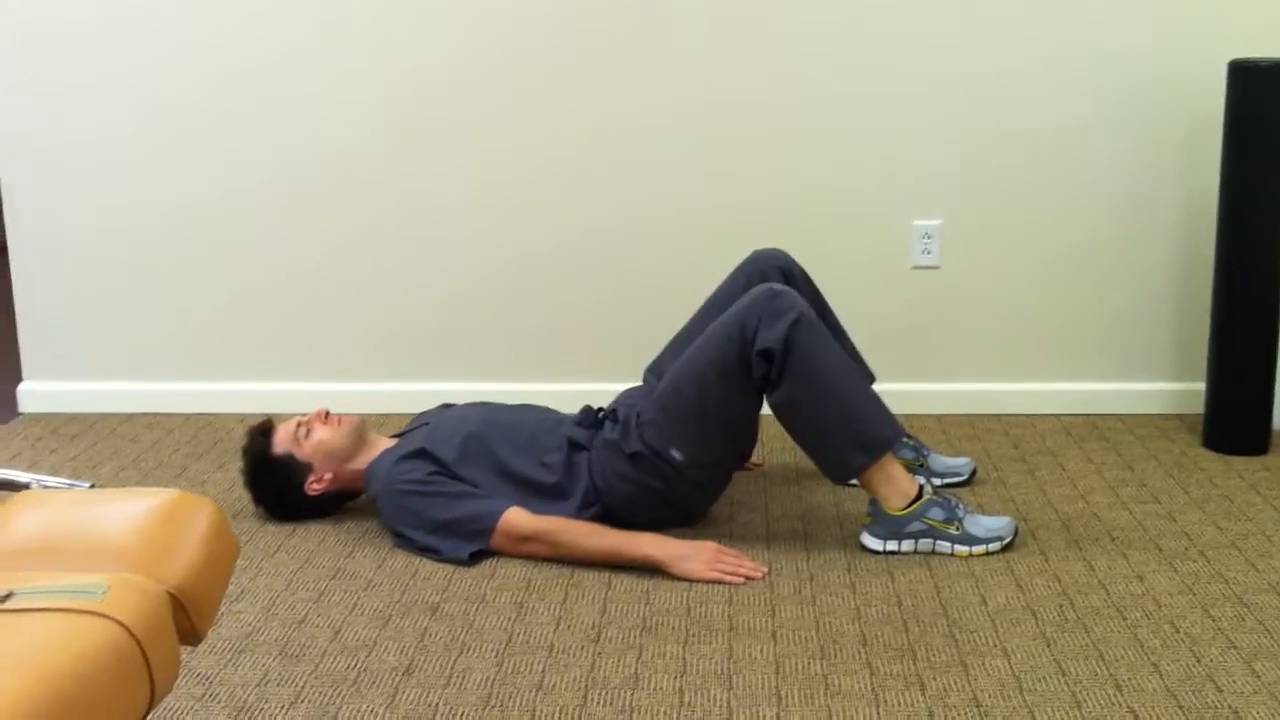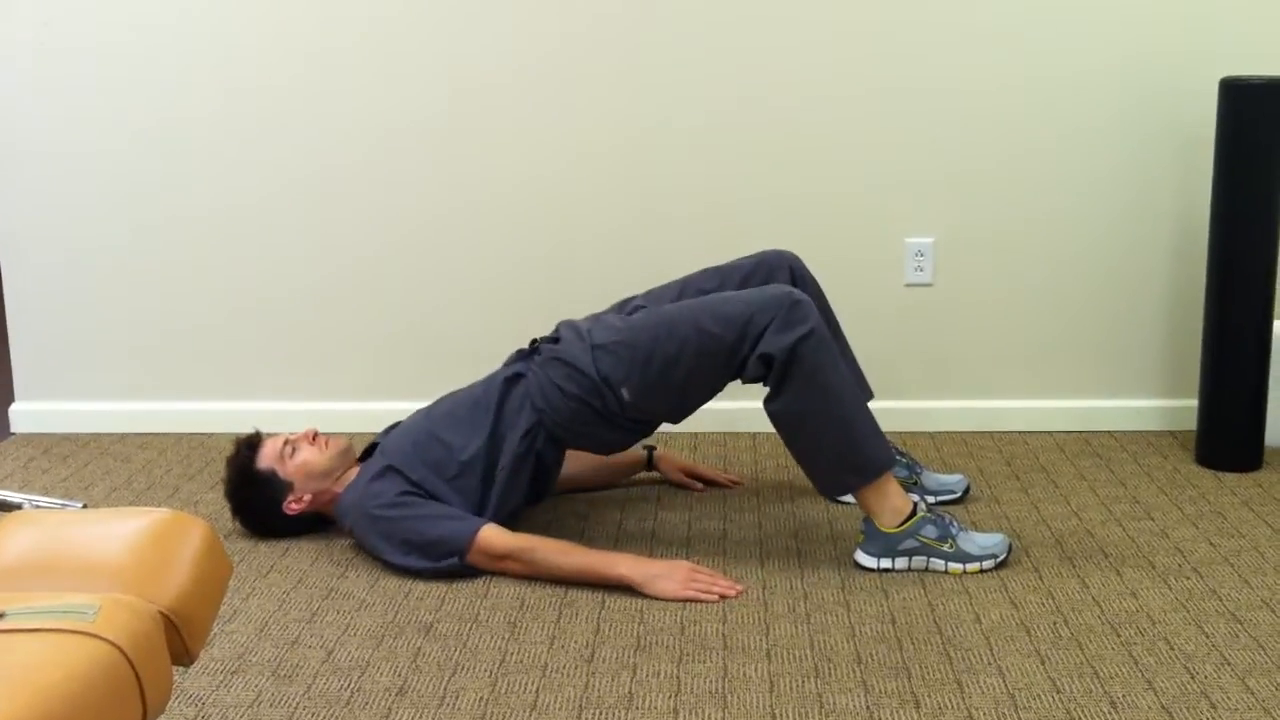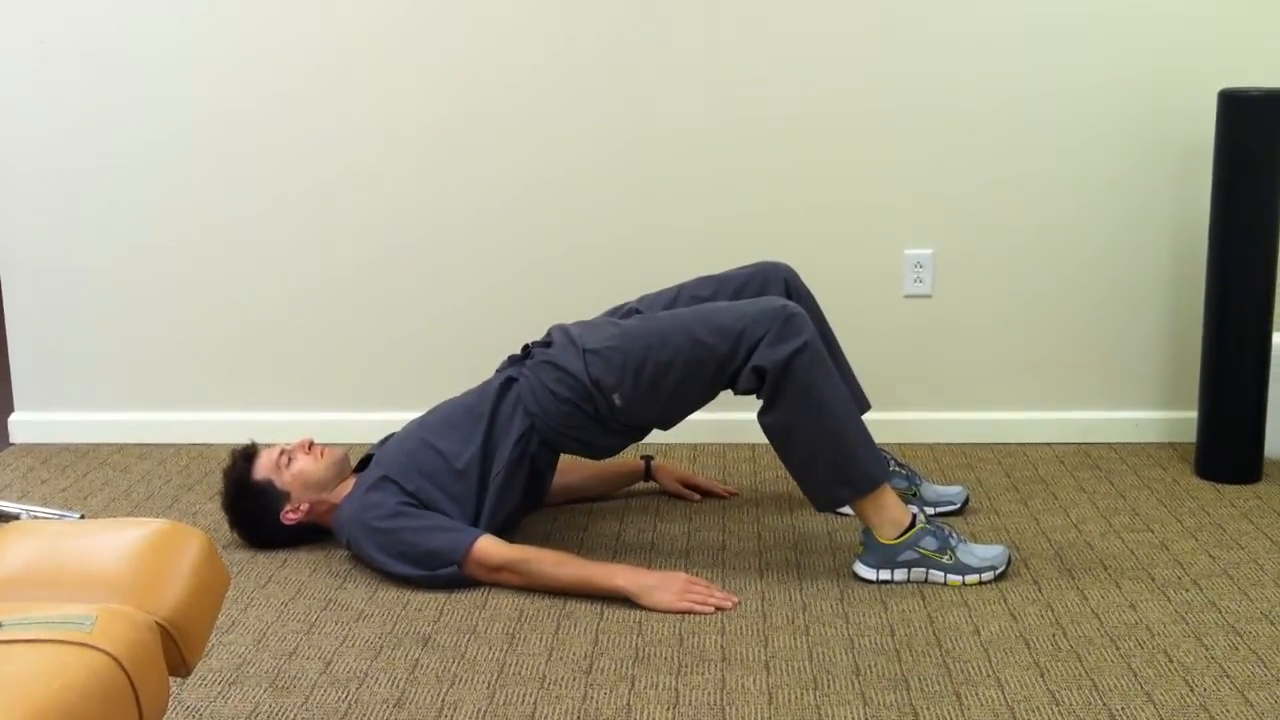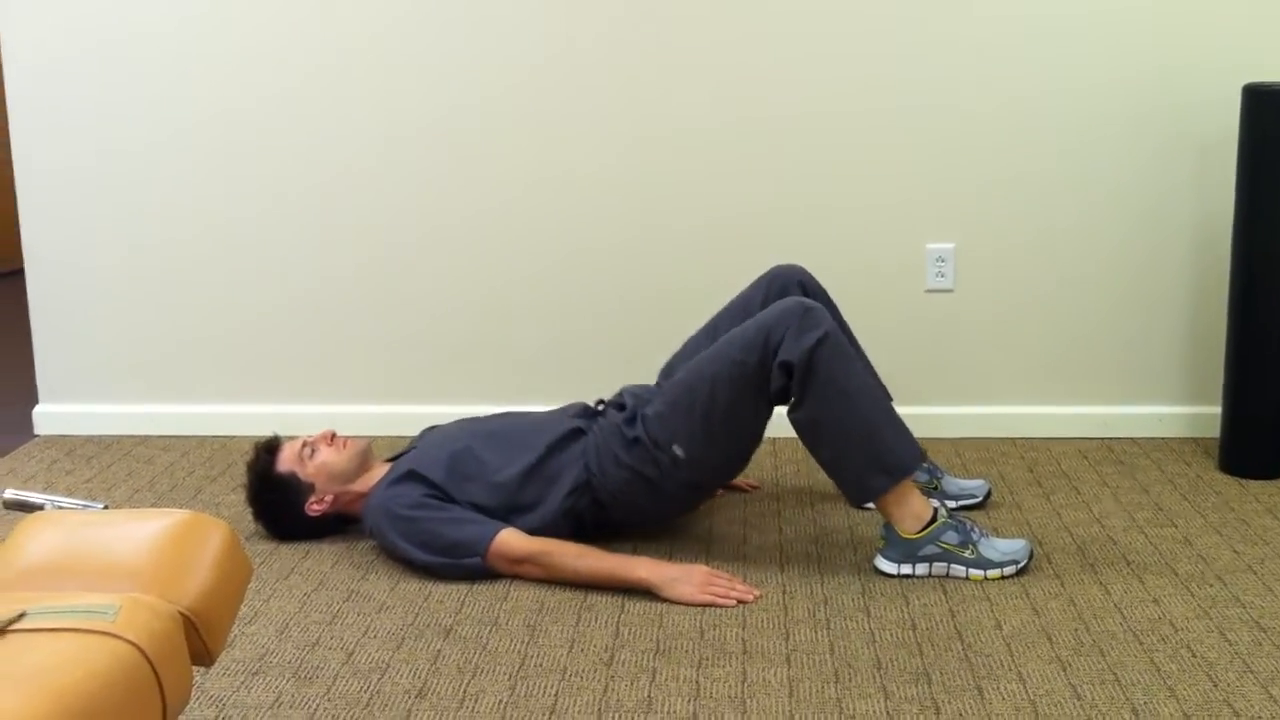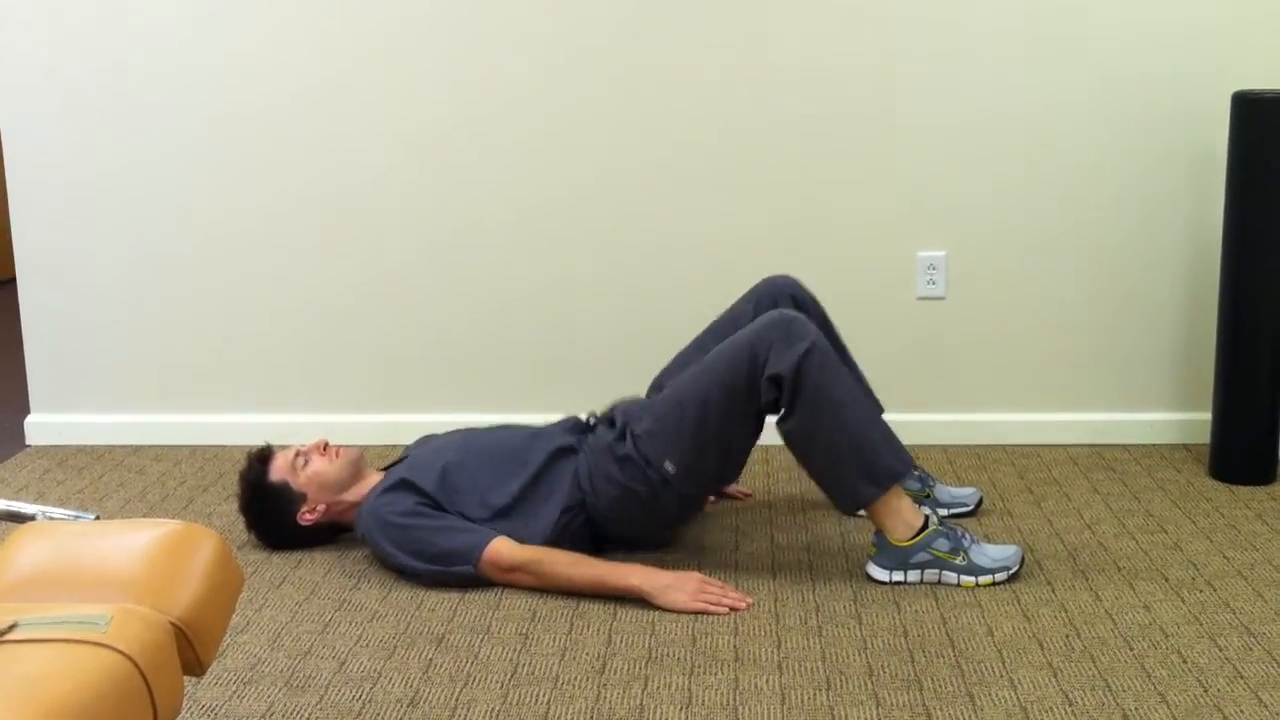
dt=1s
person 1, frame 1
left shoulder: (421, 433)
right shoulder: (400, 487)
right elbow: (525, 532)
left wrist: (707, 426)
right wrist: (664, 550)
left hip: (623, 423)
right hip: (638, 475)
left knee: (770, 271)
right knee: (772, 315)
left ankle: (883, 444)
right ankle: (900, 505)
person 1, frame 2
left shoulder: (386, 459)
right shoulder: (372, 508)
right elbow: (502, 550)
left wrist: (648, 461)
right wrist: (638, 571)
left knee: (777, 274)
right knee: (781, 319)
left ankle: (870, 459)
right ankle: (894, 523)
person 1, frame 3
left shoulder: (382, 470)
right shoulder: (370, 520)
right elbow: (498, 561)
left wrist: (645, 470)
right wrist: (635, 582)
left knee: (771, 286)
right knee: (775, 331)
left ankle: (864, 467)
right ankle: (892, 533)
person 1, frame 4
left shoulder: (418, 460)
right shoulder: (395, 512)
right elbow: (520, 554)
left wrist: (691, 461)
right wrist: (657, 575)
left hip: (626, 421)
right hip: (629, 467)
left knee: (787, 287)
right knee: (797, 329)
left ankle: (899, 470)
right ankle: (915, 529)
person 1, frame 5
left shoulder: (415, 464)
right shoulder: (388, 522)
right elbow: (513, 562)
left wrist: (691, 464)
right wrist: (650, 582)
left hip: (619, 435)
right hip: (623, 484)
left knee: (780, 297)
right knee: (784, 339)
left ankle: (892, 477)
right ankle: (907, 537)
